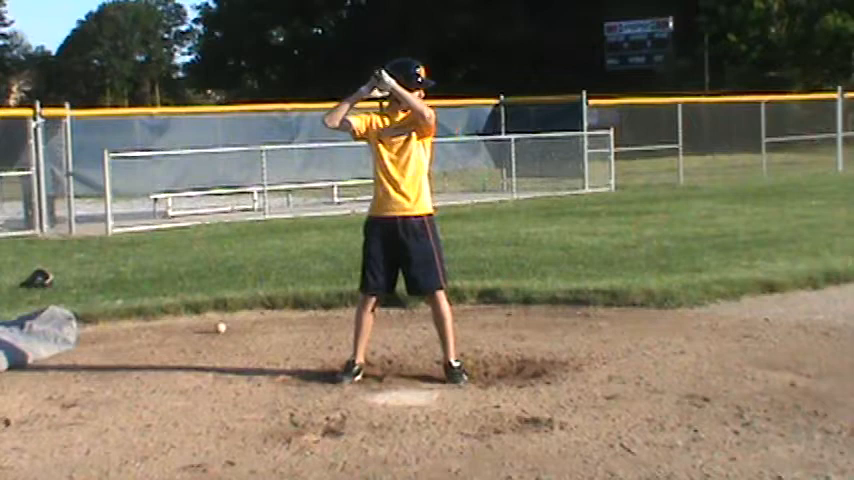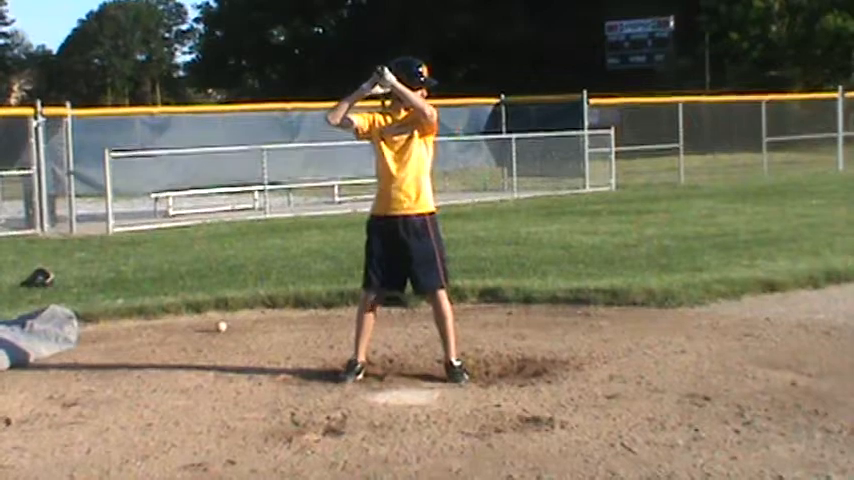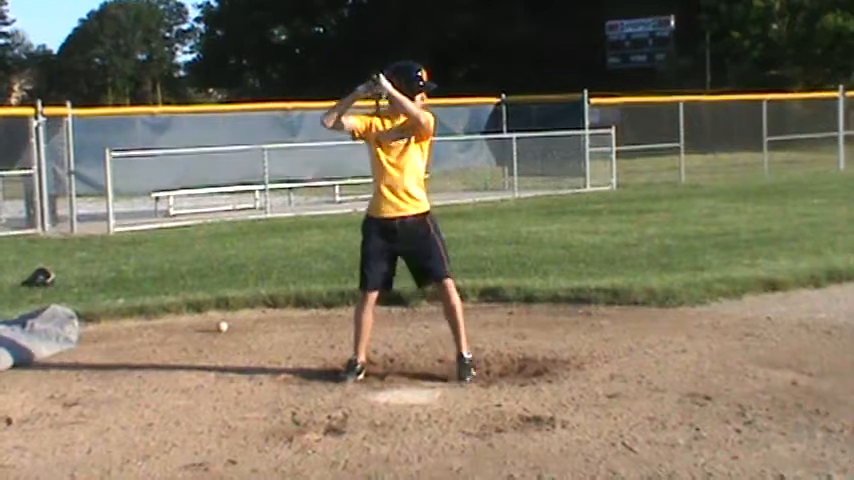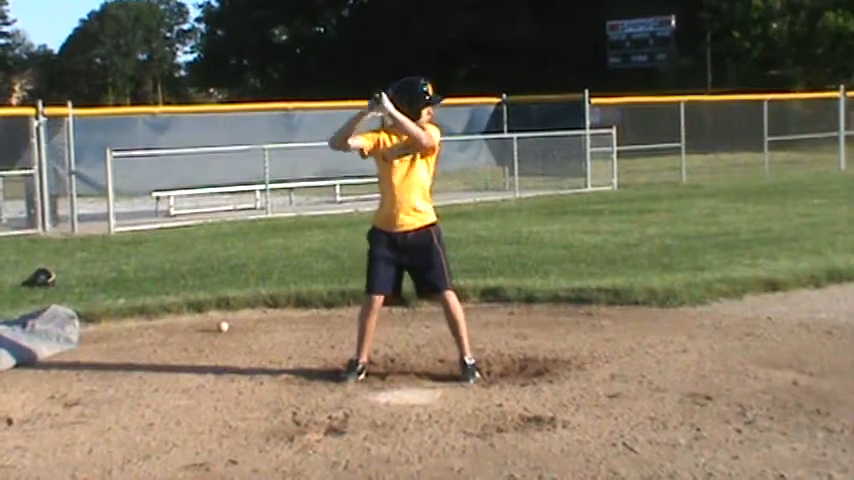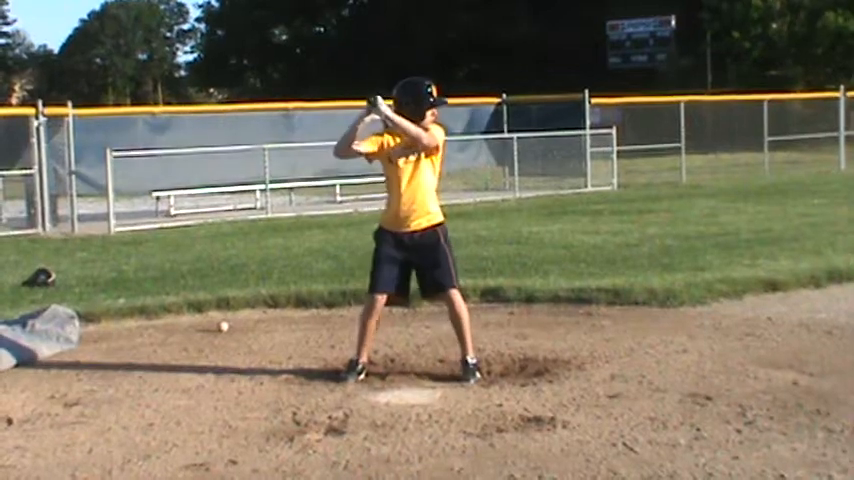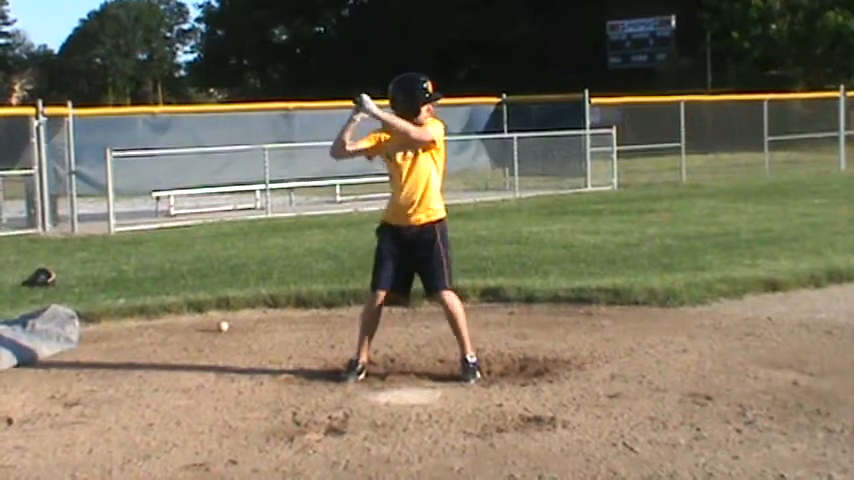
dt=0.2s
person 1, frame 1
left shoulder: (423, 120)
right shoulder: (373, 122)
left elbow: (426, 115)
right elbow: (330, 121)
left wrist: (393, 86)
right wrist: (361, 93)
left hip: (418, 218)
right hip: (381, 220)
left knee: (436, 293)
right knee: (369, 295)
left ankle: (452, 361)
right ankle: (357, 361)
person 1, frame 2
left shoulder: (426, 118)
right shoulder: (375, 120)
left elbow: (427, 113)
right elbow: (333, 118)
left wrist: (394, 83)
right wrist: (362, 90)
left hip: (419, 217)
right hip: (383, 218)
left knee: (437, 292)
right knee: (371, 294)
left ankle: (453, 361)
right ankle: (358, 360)
person 1, frame 3
left shoulder: (424, 119)
right shoulder: (372, 122)
left elbow: (420, 121)
right elbow: (329, 121)
left wrist: (390, 90)
right wrist: (358, 94)
left hip: (417, 217)
right hip: (379, 220)
left knee: (445, 283)
right knee: (368, 294)
left ankle: (464, 355)
right ankle: (358, 360)
person 1, frame 4
left shoulder: (431, 132)
right shoulder: (379, 138)
left elbow: (423, 140)
right elbow: (337, 143)
left wrist: (391, 112)
right wrist: (364, 113)
left hip: (423, 229)
right hip: (386, 231)
left knee: (446, 295)
right knee: (373, 299)
left ankle: (467, 359)
right ankle: (360, 361)
person 1, frame 5
left shoulder: (436, 132)
right shoulder: (384, 140)
left elbow: (423, 140)
right elbow: (341, 151)
left wrist: (388, 114)
right wrist: (364, 117)
left hip: (429, 229)
right hip: (392, 231)
left knee: (451, 294)
right knee: (377, 299)
left ankle: (469, 359)
right ankle: (360, 361)
person 1, frame 6
left shoulder: (435, 127)
right shoulder: (383, 137)
left elbow: (413, 134)
right elbow: (338, 151)
left wrist: (375, 112)
right wrist: (355, 116)
left hip: (430, 224)
right hip: (394, 226)
left knee: (443, 292)
right knee: (378, 295)
left ankle: (469, 357)
right ankle: (360, 360)
